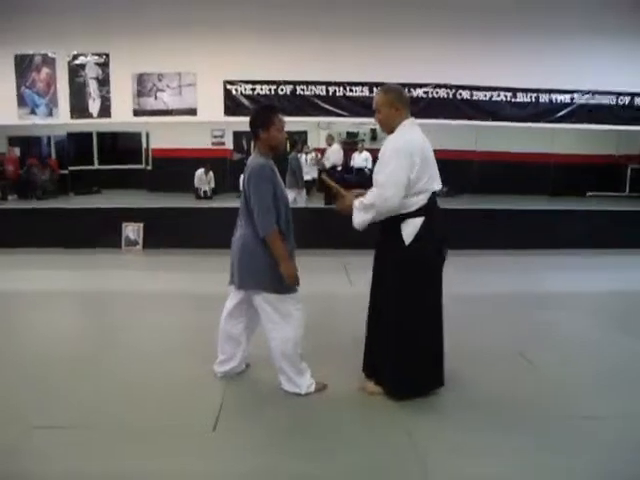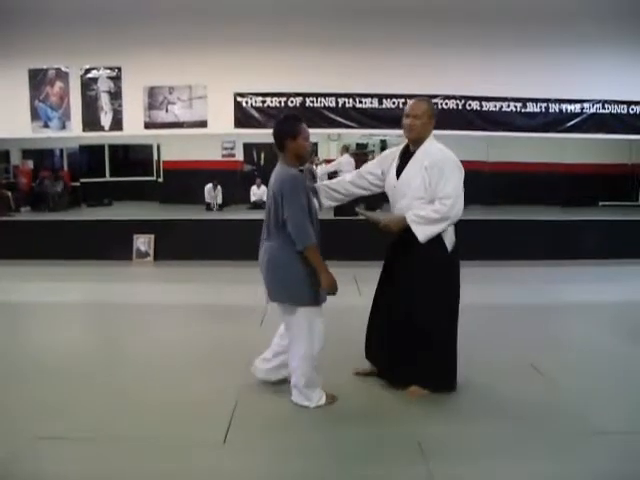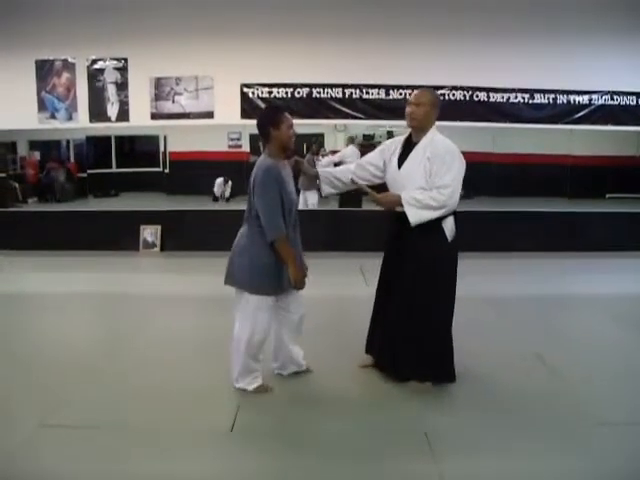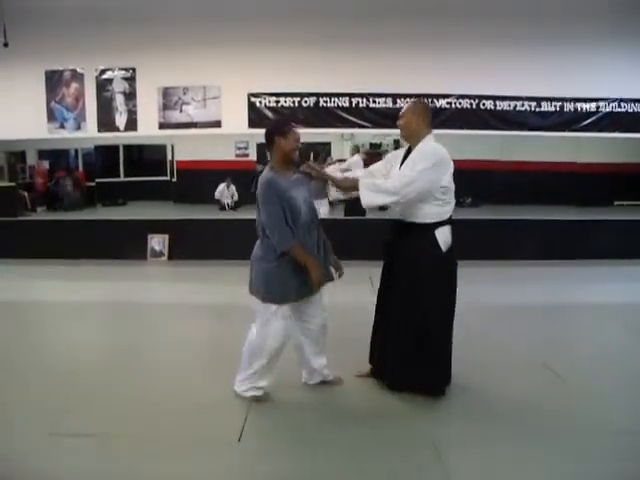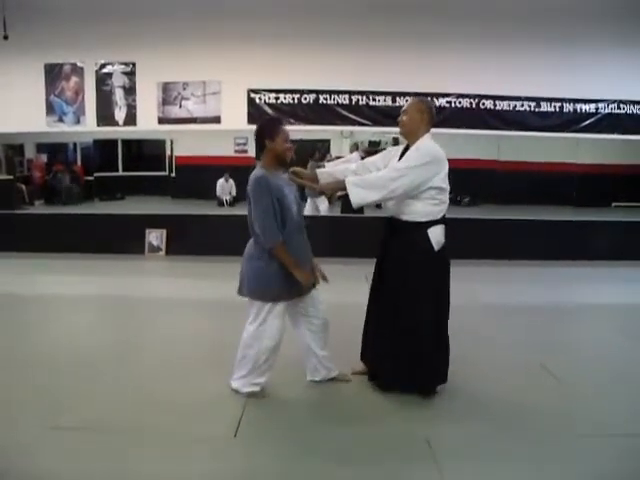
dt=1s
person 1, frame 1
left shoulder: (399, 143)
right shoulder: (413, 137)
left elbow: (388, 198)
left wrist: (355, 205)
right wrist: (364, 198)
left hip: (408, 234)
right hip: (418, 229)
left knee: (399, 307)
right knee: (415, 305)
left ankle: (397, 378)
right ankle: (418, 372)
person 1, frame 2
left shoulder: (443, 159)
right shoulder: (393, 156)
left elbow: (450, 207)
right elbow: (359, 181)
left wrist: (406, 220)
right wrist: (317, 188)
left hip: (432, 245)
right hip: (404, 241)
left knee: (430, 313)
right knee: (391, 302)
left ankle: (430, 376)
right ankle: (384, 362)
person 1, frame 3
left shoulder: (444, 150)
right shoulder: (393, 146)
left elbow: (445, 197)
right elbow: (359, 170)
left wrist: (399, 199)
right wrist: (318, 174)
left hip: (433, 235)
right hip: (403, 229)
left knee: (428, 303)
right knee: (392, 294)
left ankle: (431, 367)
right ankle: (386, 354)
person 1, frame 4
left shoulder: (435, 155)
right shoulder: (401, 156)
left elbow: (401, 188)
right elbow: (372, 174)
left wrist: (356, 184)
right wrist: (329, 177)
left hip: (429, 243)
right hip: (405, 237)
left knee: (428, 313)
right knee: (393, 303)
left ankle: (430, 377)
right ankle: (387, 364)
person 1, frame 5
left shoulder: (430, 154)
right shoulder: (398, 153)
left elbow: (388, 181)
right elbow: (363, 168)
left wrist: (340, 185)
right wrist: (315, 176)
left hip: (423, 241)
right hip: (399, 235)
left knee: (421, 310)
right knee: (388, 301)
left ankle: (423, 375)
right ankle: (382, 362)
person 2, frame 1
left shoulder: (258, 164)
right shoulder: (263, 168)
right elbow: (265, 222)
left wrist: (281, 256)
right wrist: (284, 260)
left hip: (247, 252)
right hip: (262, 256)
left knee: (239, 310)
right knee: (286, 319)
left ankle: (227, 364)
right ankle: (297, 382)
person 2, frame 2
left shoulder: (282, 174)
right shoulder: (292, 179)
right elbow: (302, 233)
left wrist: (316, 269)
right wrist: (324, 271)
left hip: (280, 261)
right hip: (291, 265)
left knee: (294, 324)
right knee: (307, 330)
left ankle: (270, 367)
right ankle: (307, 394)
person 2, frame 3
left shoulder: (282, 166)
right shoulder: (267, 170)
right elbow: (272, 226)
left wrist: (295, 260)
right wrist: (292, 264)
left hip: (279, 256)
right hip: (260, 258)
left knee: (291, 313)
right knee: (254, 322)
left ankle: (288, 362)
right ankle: (246, 378)
person 2, frame 4
left shoulder: (299, 178)
right shoulder: (269, 183)
left elbow: (312, 222)
right elbow: (280, 236)
left wrist: (327, 255)
right wrist: (312, 266)
left hip: (306, 264)
right hip: (277, 269)
left knee: (313, 322)
right knee: (271, 331)
left ankle: (315, 372)
right ankle: (250, 384)
person 2, frame 5
left shoulder: (285, 177)
right shoulder: (260, 181)
right elbow: (269, 236)
left wrist: (309, 261)
right wrist: (296, 269)
left hip: (294, 266)
right hip: (270, 269)
left knee: (314, 319)
right knee: (265, 329)
left ankle: (321, 370)
right ankle: (246, 381)
